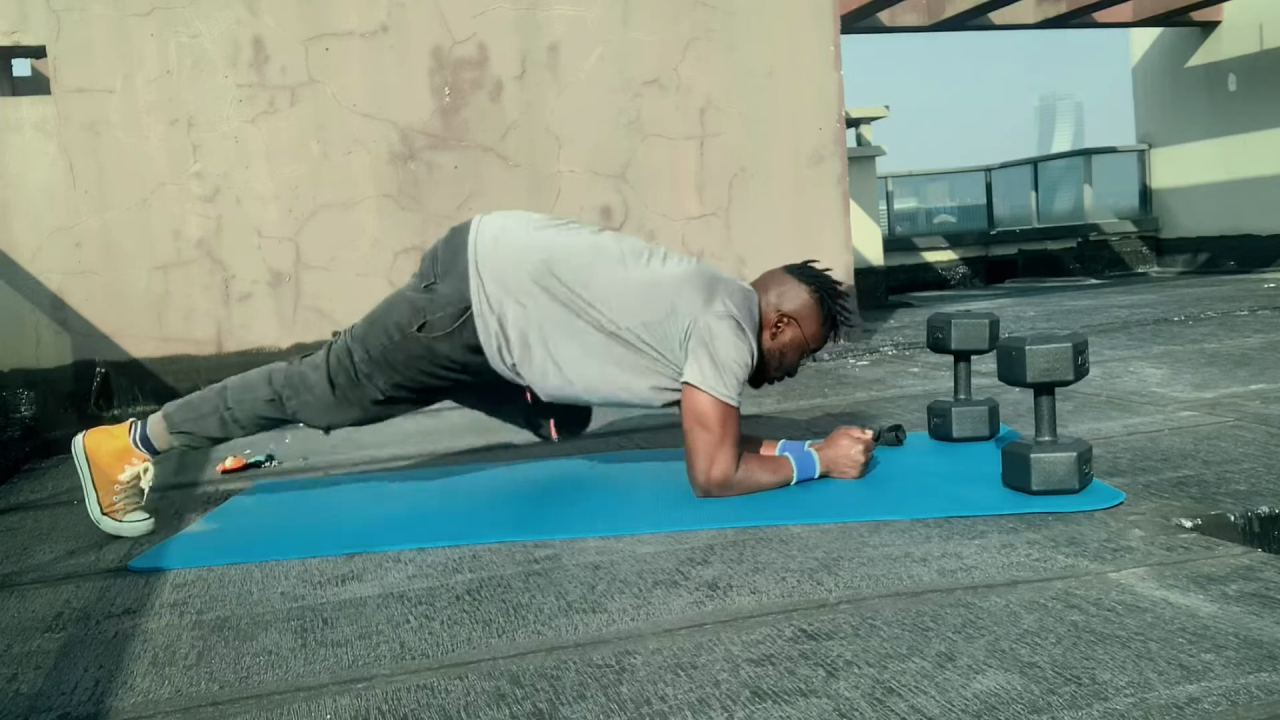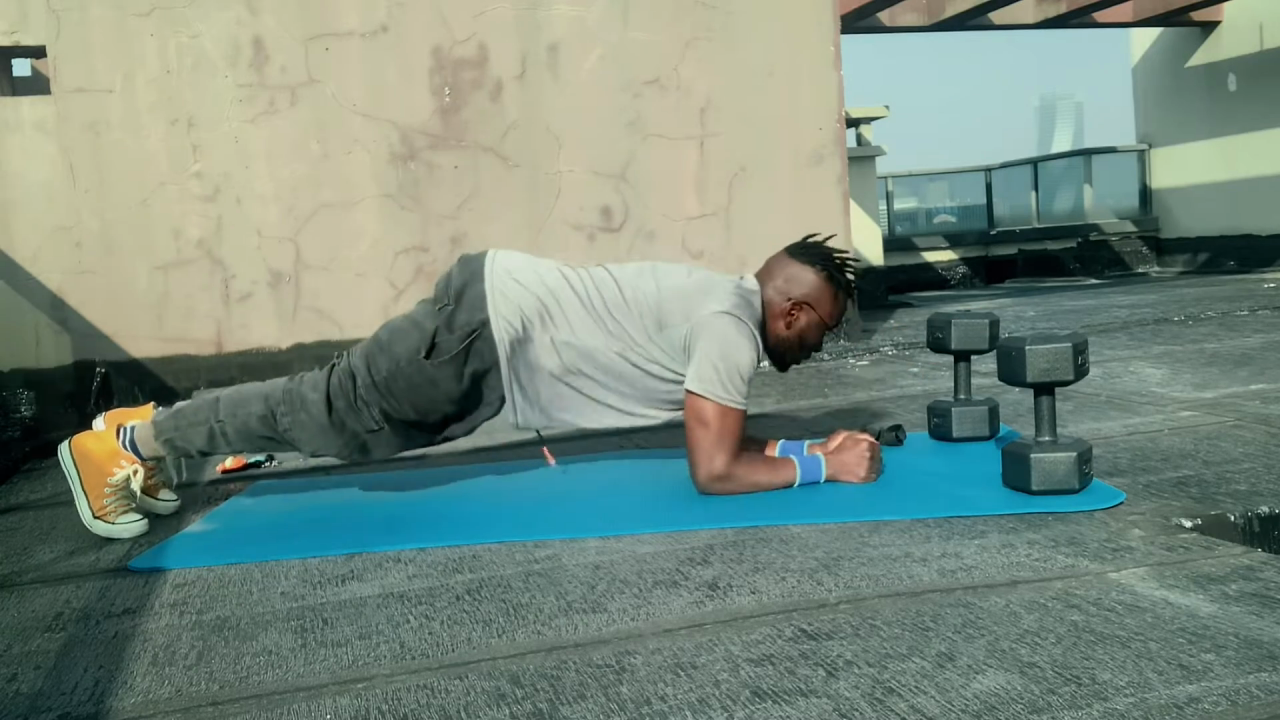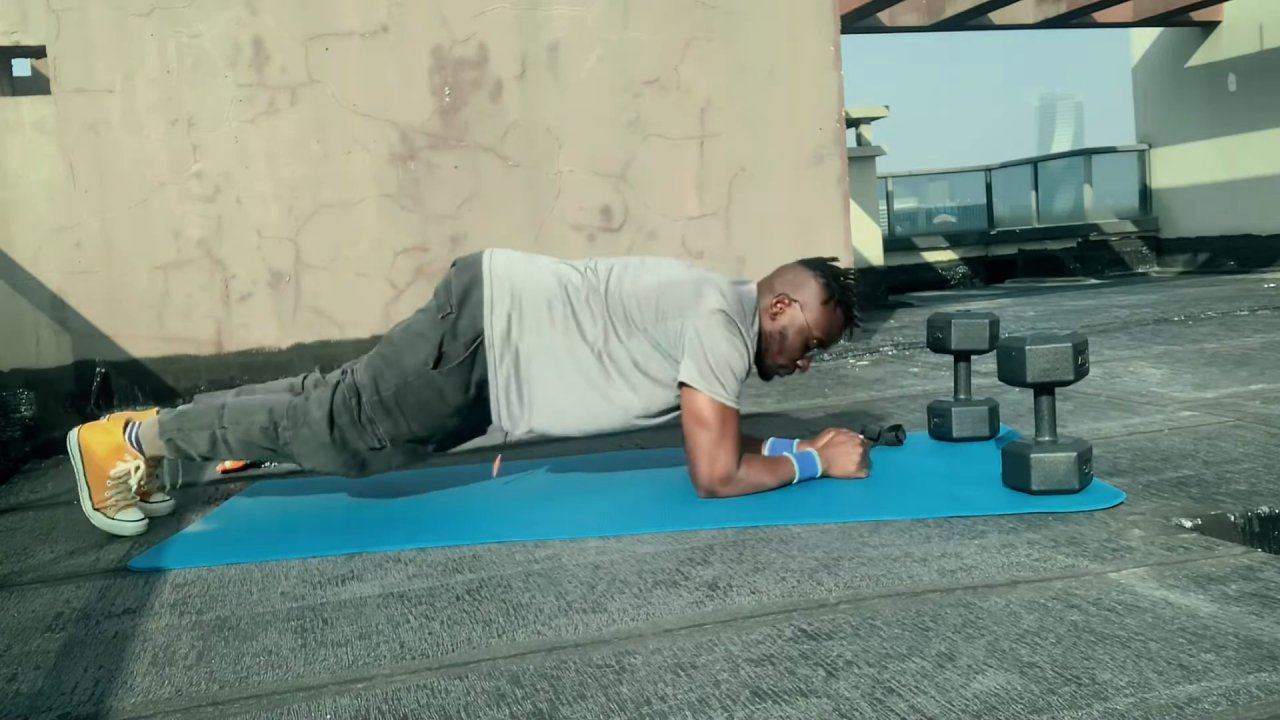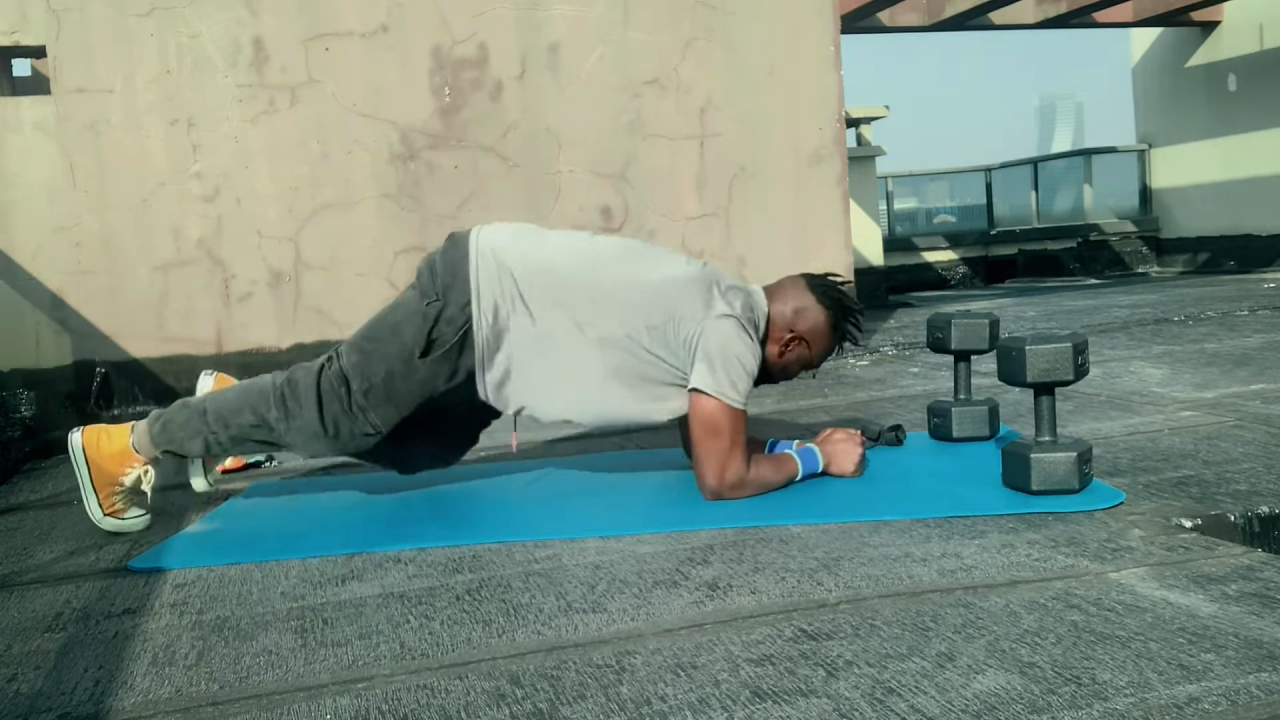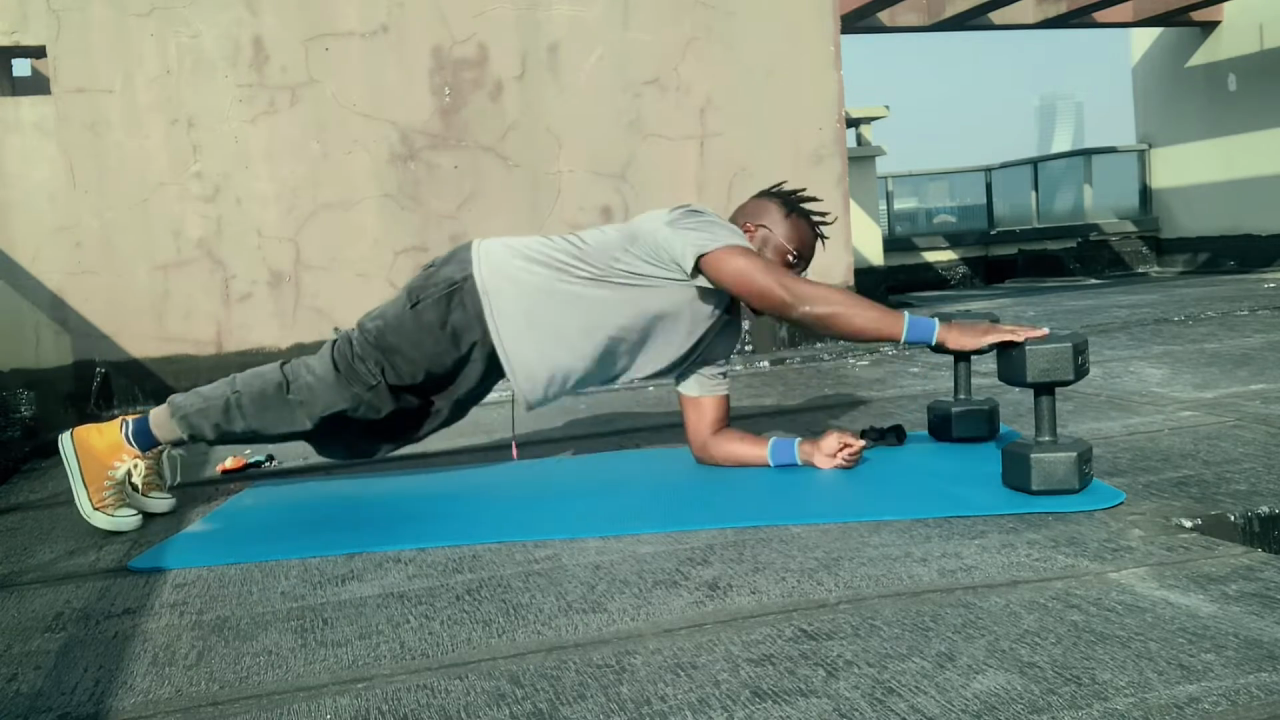
dt=1s
person 1, frame 1
left shoulder: (716, 306)
right shoulder: (727, 327)
left elbow: (714, 436)
right elbow: (713, 475)
left wrist: (789, 445)
right wrist: (814, 460)
left hip: (502, 271)
right hip: (477, 290)
left knee: (560, 418)
right knee: (335, 387)
right ankle: (128, 443)
person 1, frame 2
left shoulder: (722, 305)
right shoulder: (730, 327)
left elbow: (716, 441)
right elbow: (715, 472)
left wrist: (795, 447)
right wrist: (819, 466)
left hip: (502, 310)
right hip: (488, 327)
left knee: (339, 412)
right knee: (332, 412)
left ankle: (153, 429)
right ankle: (122, 439)
person 1, frame 3
left shoulder: (726, 310)
right shoulder: (722, 323)
left elbow: (712, 439)
right elbow: (716, 475)
left wrist: (793, 446)
right wrist: (814, 464)
left hip: (492, 315)
right hip: (489, 318)
left knee: (348, 400)
right knee: (342, 422)
left ankle: (152, 433)
right ankle: (129, 437)
person 1, frame 4
left shoulder: (720, 304)
right shoulder: (734, 333)
left elbow: (705, 434)
right elbow: (720, 478)
left wrist: (786, 445)
right wrist: (812, 458)
left hip: (501, 272)
right hip: (474, 303)
left knee: (421, 449)
right knee: (329, 408)
left ankle: (235, 404)
right ankle: (124, 446)
person 1, frame 5
left shoulder: (711, 320)
right shoulder: (692, 231)
left elbow: (709, 440)
right elbow: (800, 304)
left wrist: (804, 449)
right wrist: (935, 330)
left hip: (497, 350)
right hip: (473, 299)
left knee: (358, 430)
right knee: (325, 386)
left ankle: (167, 440)
right ankle: (120, 441)
